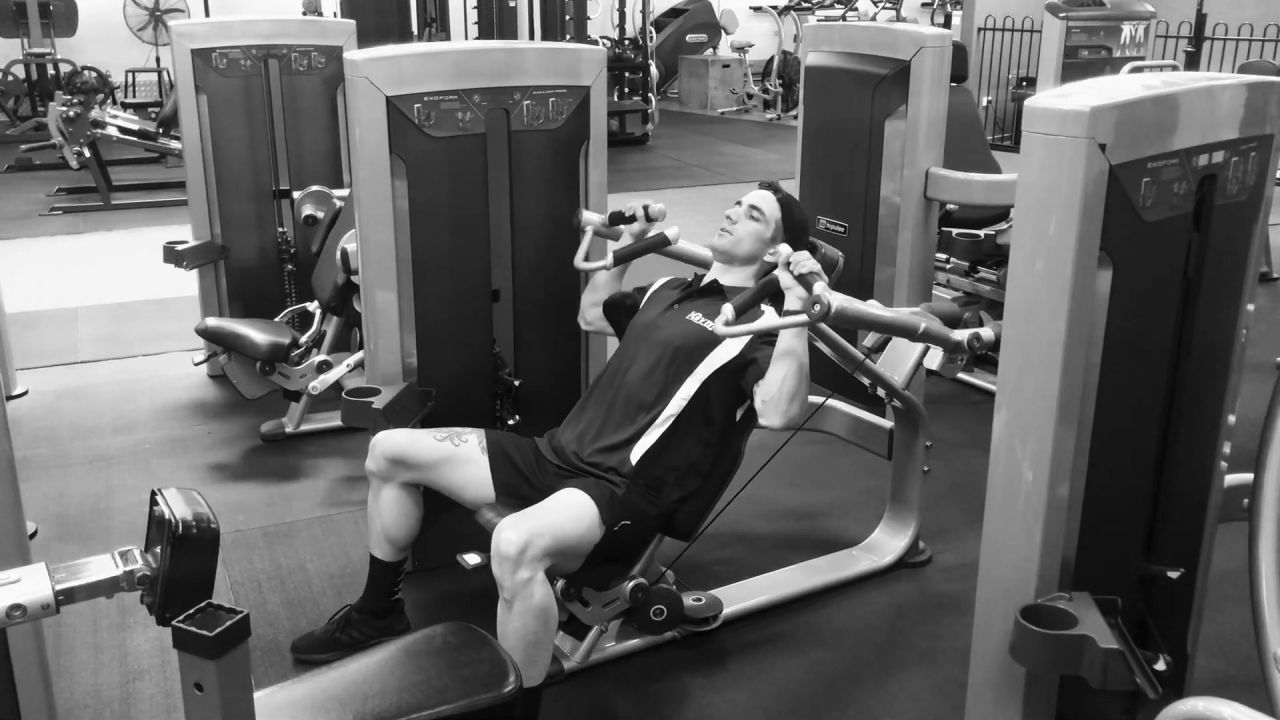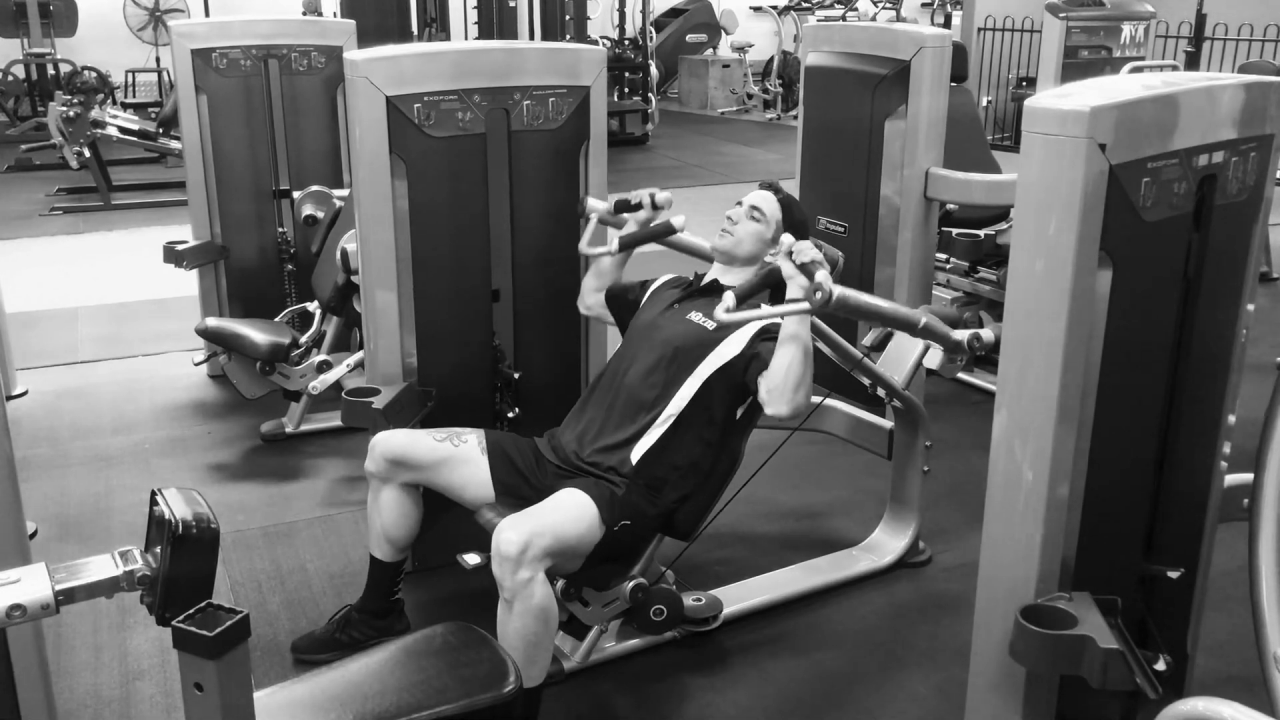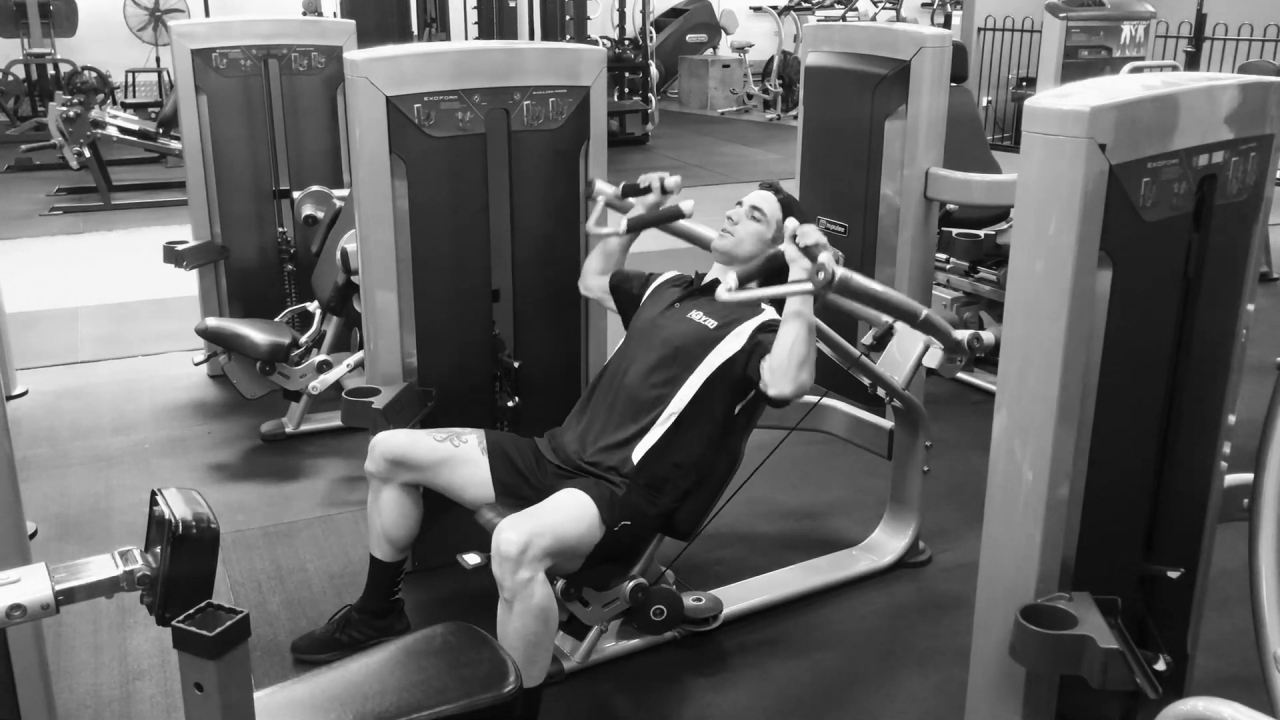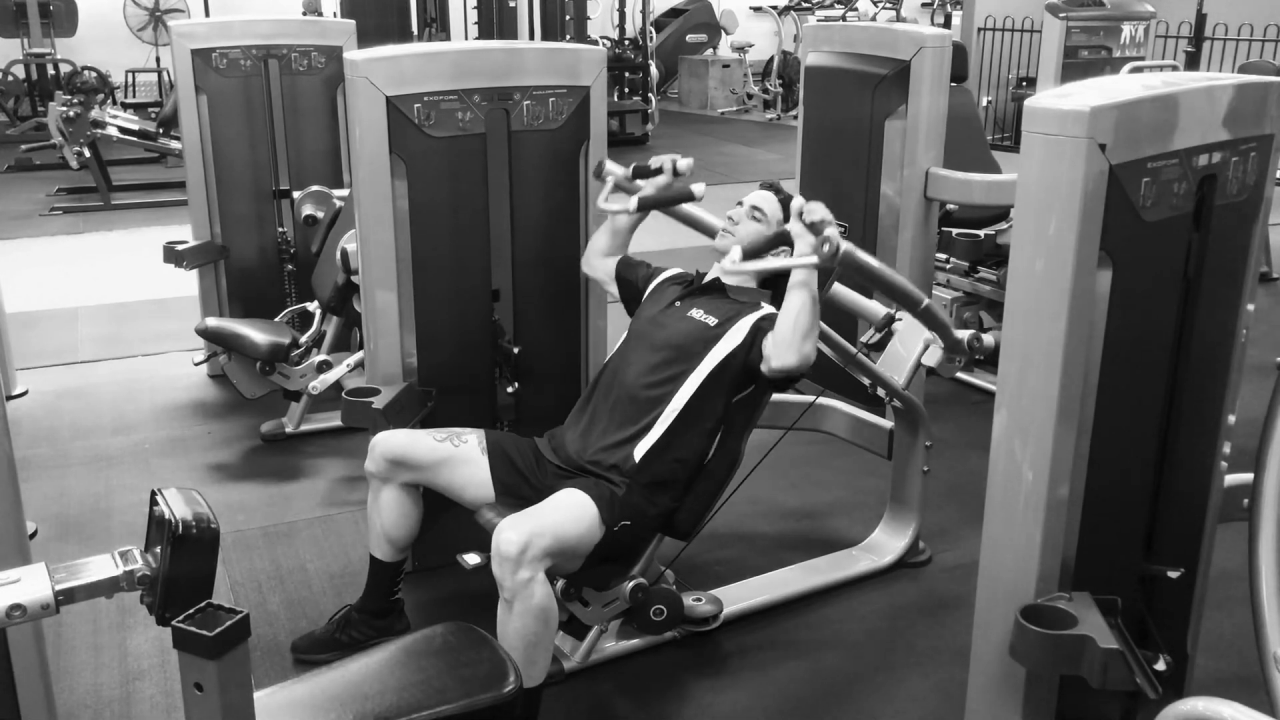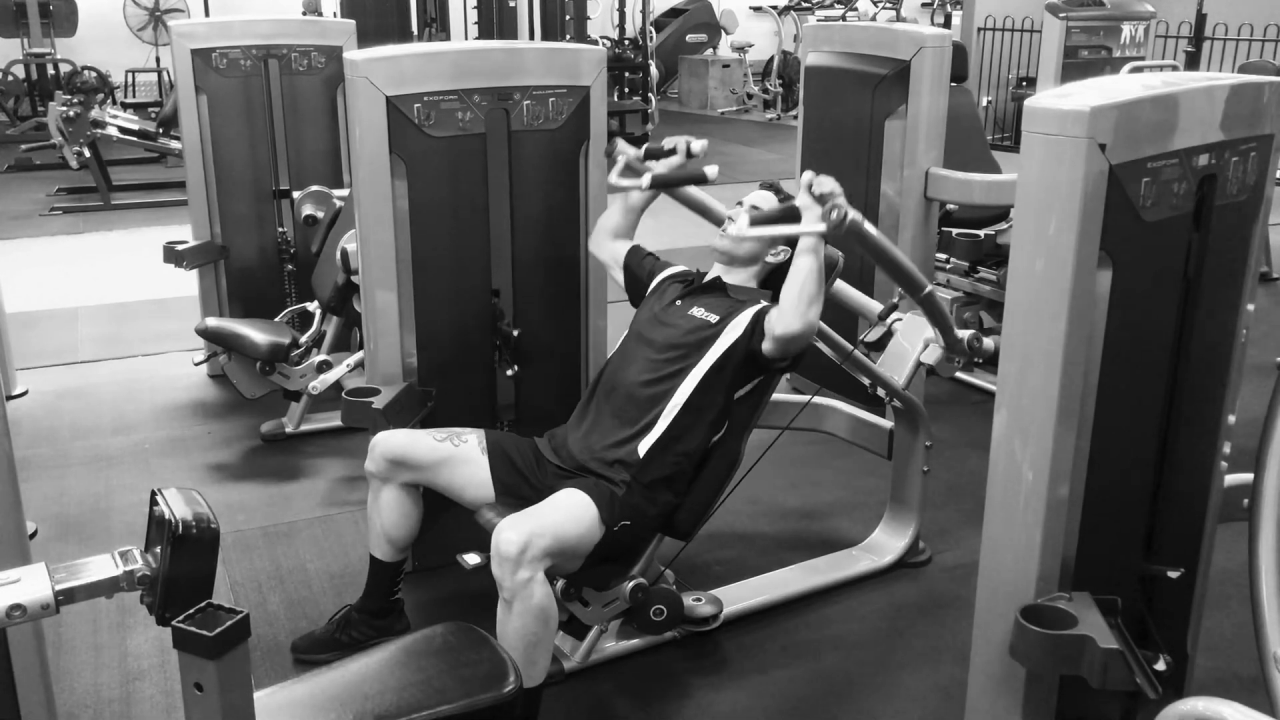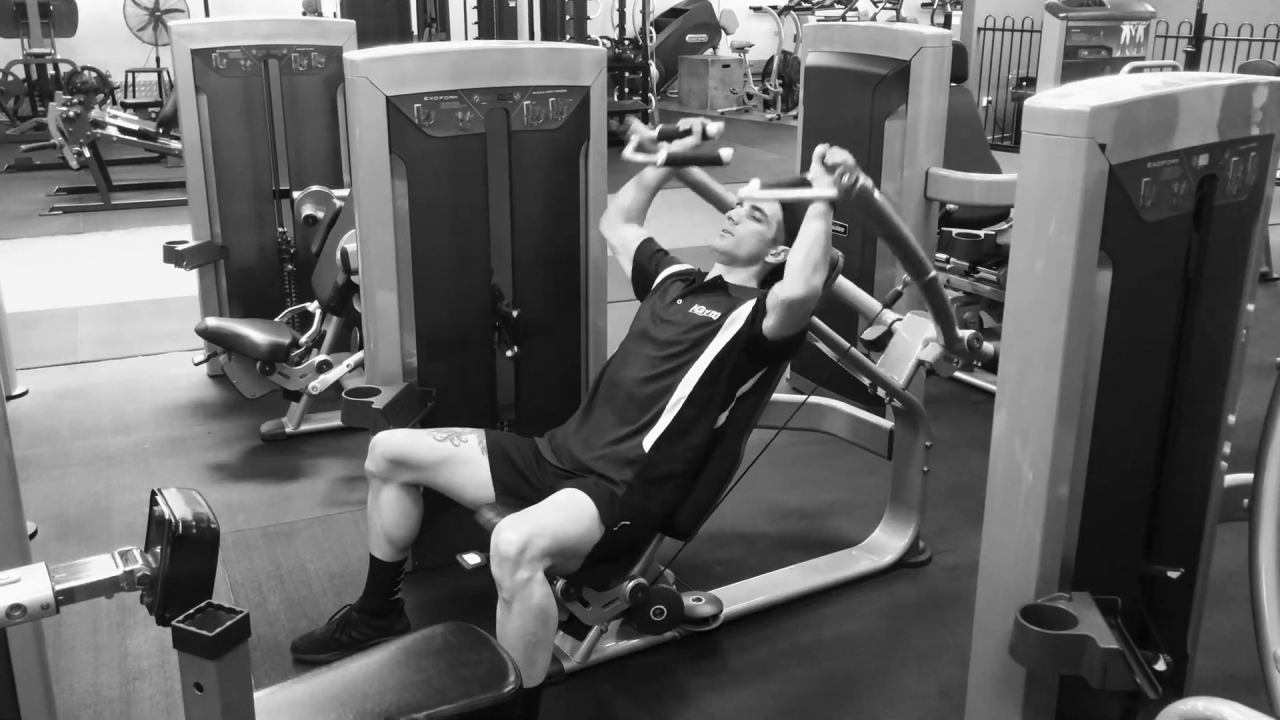
dt=0.1s
person 1, frame 1
left shoulder: (760, 326)
right shoulder: (672, 290)
left elbow: (778, 415)
right elbow: (591, 314)
left wrist: (795, 309)
right wrist: (625, 244)
left hip: (624, 488)
right hip: (559, 453)
left knee: (517, 545)
right knee: (389, 452)
right ankle: (378, 614)
person 1, frame 2
left shoulder: (760, 324)
right shoulder: (673, 289)
left elbow: (784, 403)
right elbow: (592, 300)
left wrist: (798, 295)
right wrist: (630, 233)
left hip: (623, 488)
right hip: (559, 453)
left knee: (518, 546)
right knee: (390, 452)
right ankle: (378, 613)
person 1, frame 3
left shoulder: (759, 324)
right shoulder: (673, 287)
left elbow: (786, 384)
right elbow: (592, 279)
left wrist: (801, 277)
right wrist: (636, 216)
left hip: (623, 488)
right hip: (558, 454)
left knee: (517, 545)
right knee: (390, 451)
right ankle: (378, 614)
person 1, frame 4
left shoulder: (758, 319)
right shoulder: (675, 285)
left elbow: (790, 358)
right elbow: (597, 260)
left wrist: (808, 253)
right wrist: (646, 198)
left hip: (623, 487)
right hip: (558, 453)
left knee: (517, 546)
right knee: (390, 452)
right ankle: (378, 613)
person 1, frame 5
left shoulder: (756, 319)
right shoulder: (674, 283)
left elbow: (795, 327)
right elbow: (605, 238)
left wrist: (811, 228)
right wrist: (656, 177)
left hip: (624, 489)
right hip: (558, 454)
left knee: (516, 546)
right knee: (389, 452)
right ankle: (378, 613)
person 1, frame 6
left shoulder: (758, 315)
right shoulder: (678, 281)
left elbow: (802, 294)
right elbow: (616, 221)
left wrist: (822, 197)
right wrist: (671, 159)
left hip: (625, 488)
right hip: (558, 454)
left knee: (516, 546)
right knee: (390, 452)
right ankle: (378, 612)
